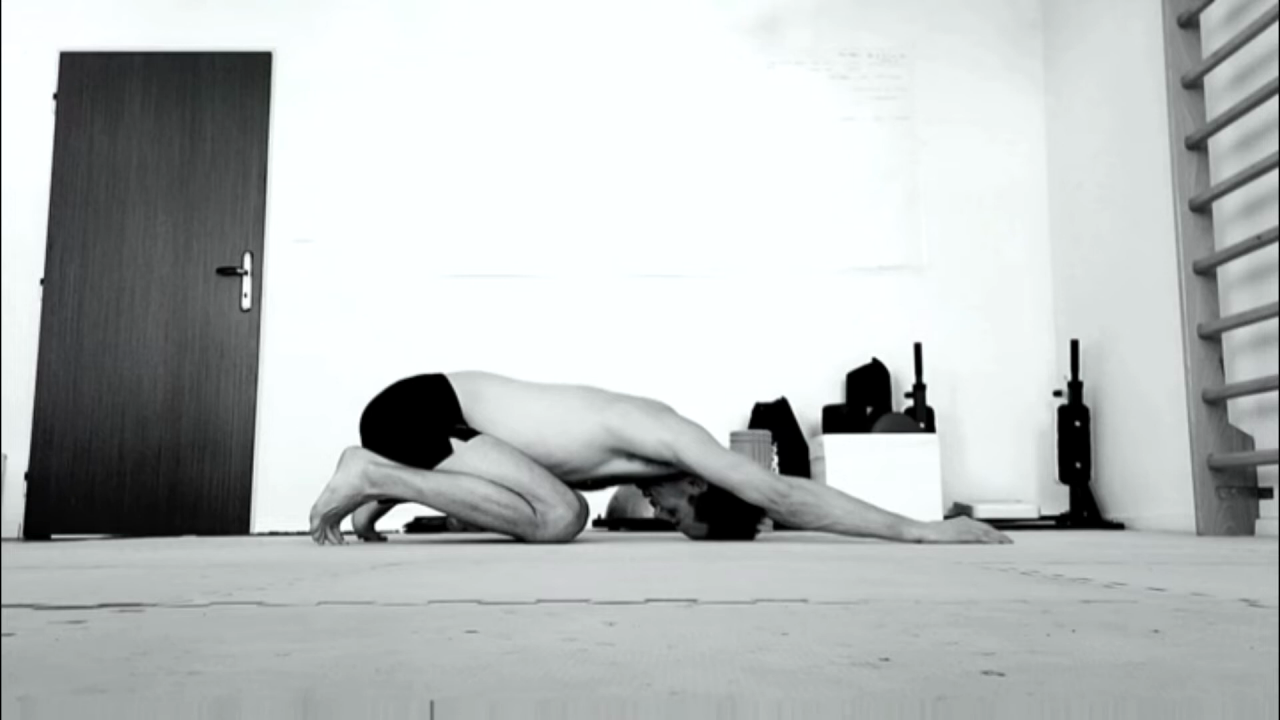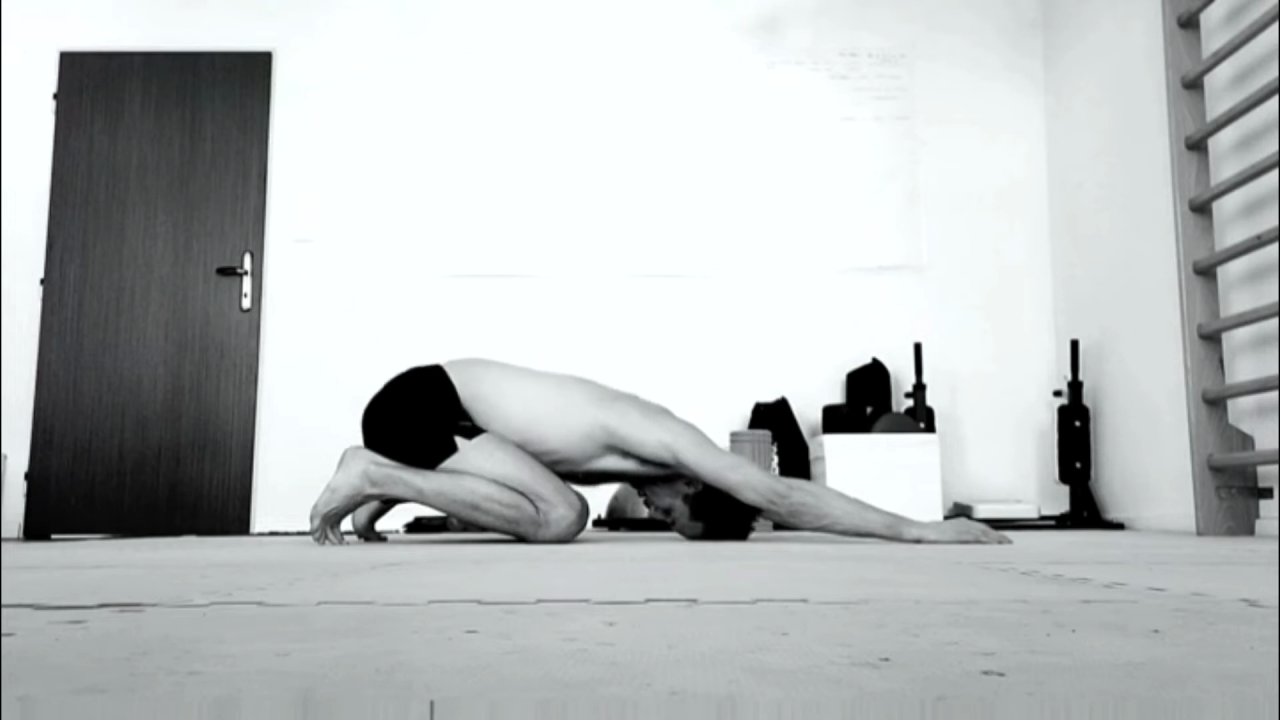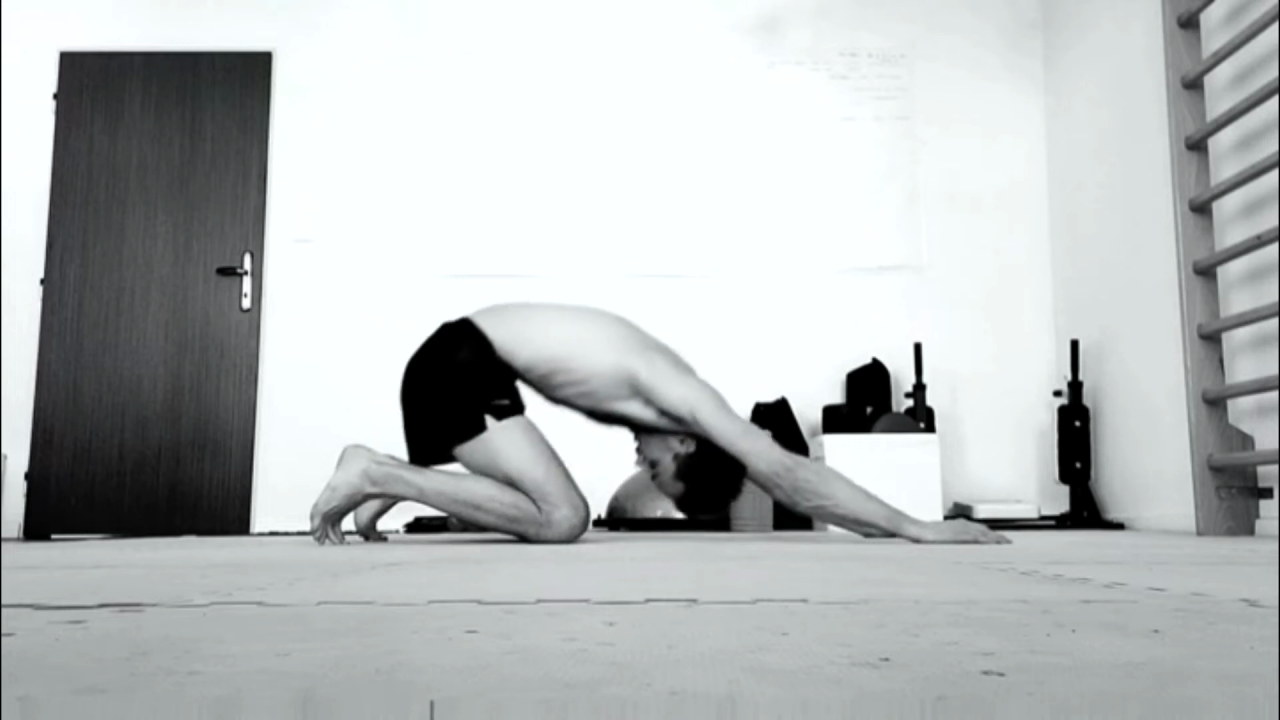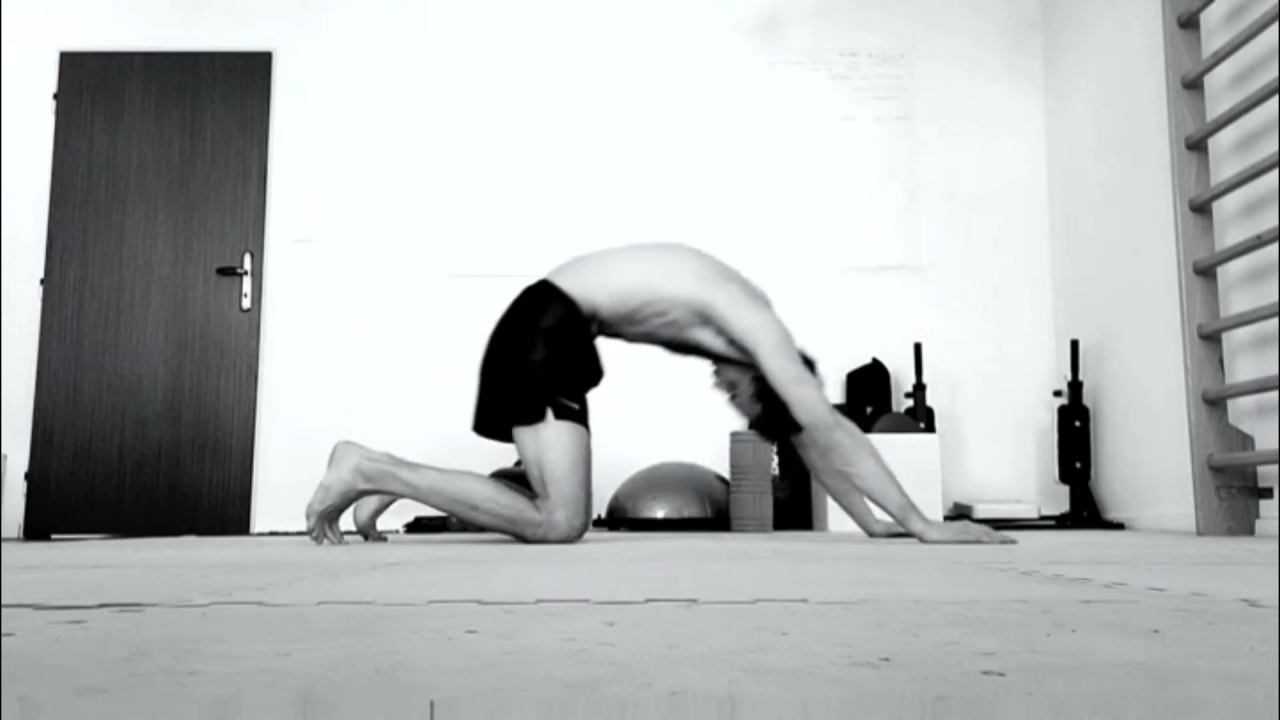
dt=0.4s
person 1, frame 1
left shoulder: (652, 433)
right shoulder: (668, 440)
left elbow: (779, 496)
right elbow: (784, 496)
left wrist: (904, 527)
right wrist: (916, 530)
left hip: (437, 405)
right hip: (418, 409)
left knee: (556, 509)
right knee: (555, 518)
left ankle: (390, 479)
right ankle: (377, 475)
person 1, frame 2
left shoulder: (647, 438)
right shoulder: (660, 442)
left elbow: (778, 495)
right elbow: (781, 497)
left wrist: (905, 528)
right wrist: (916, 530)
left hip: (435, 402)
right hip: (418, 406)
left knee: (553, 508)
right knee: (557, 518)
left ankle: (386, 483)
right ankle: (377, 478)
person 1, frame 3
left shoulder: (664, 397)
right shoulder: (680, 396)
left elbow: (782, 476)
right elbow: (789, 474)
left wrist: (889, 527)
right wrist: (913, 528)
left hip: (466, 362)
right hip: (459, 365)
left knee: (547, 509)
right knee: (561, 521)
left ankle: (384, 481)
right ankle: (377, 476)
person 1, frame 4
left shoulder: (744, 329)
right shoulder: (757, 326)
left elbow: (812, 440)
right elbow: (828, 431)
left wrist: (872, 523)
right wrist: (918, 523)
left hip: (549, 330)
right hip: (545, 331)
left knee: (550, 509)
right knee: (559, 525)
left ankle: (378, 476)
right ankle: (370, 472)
